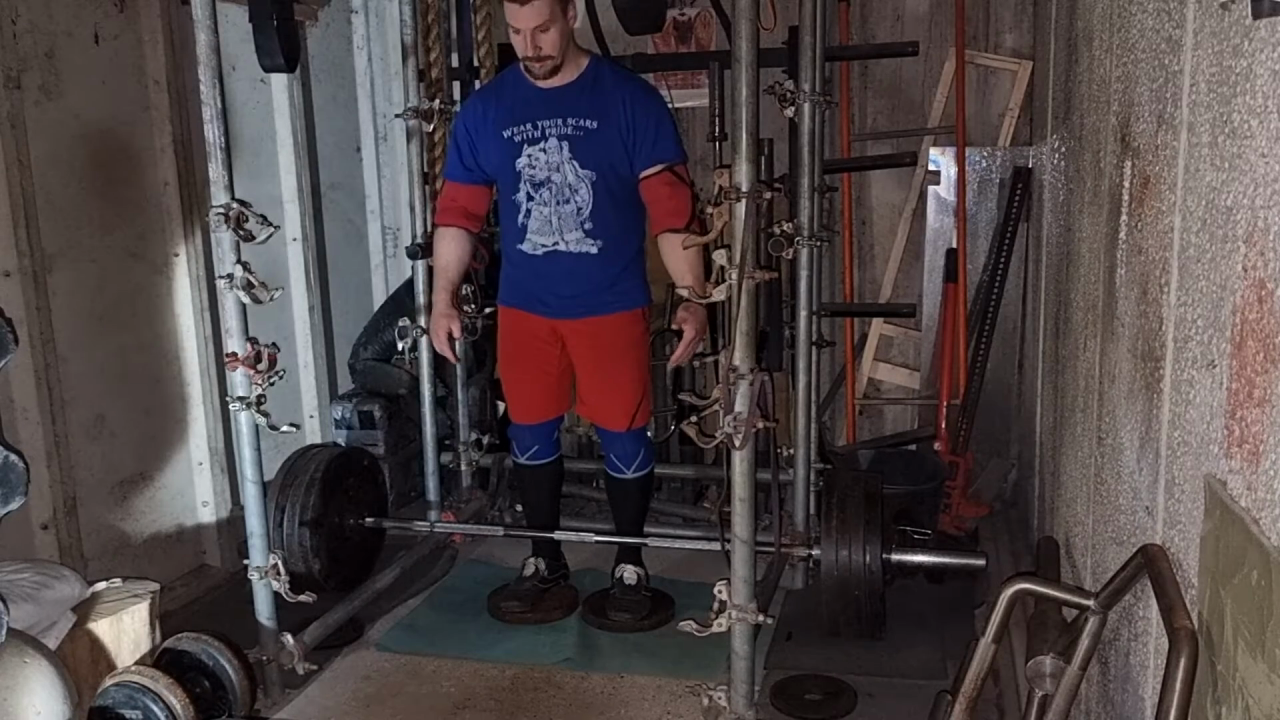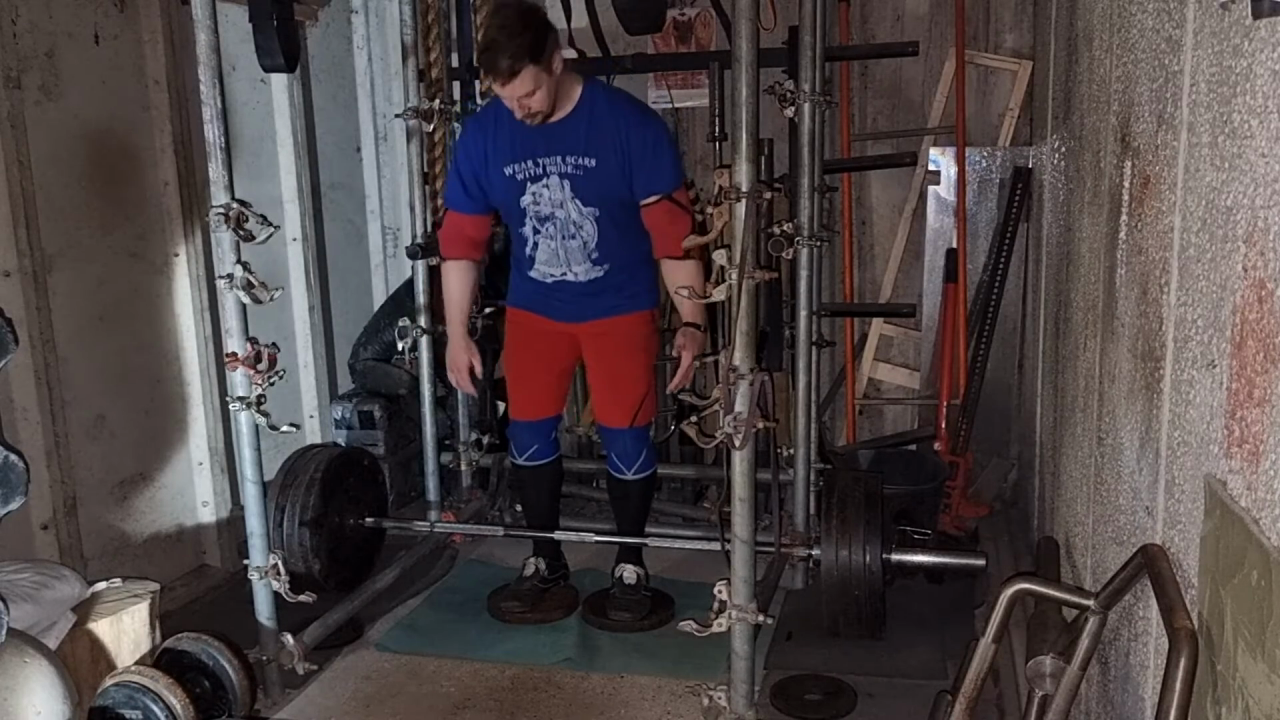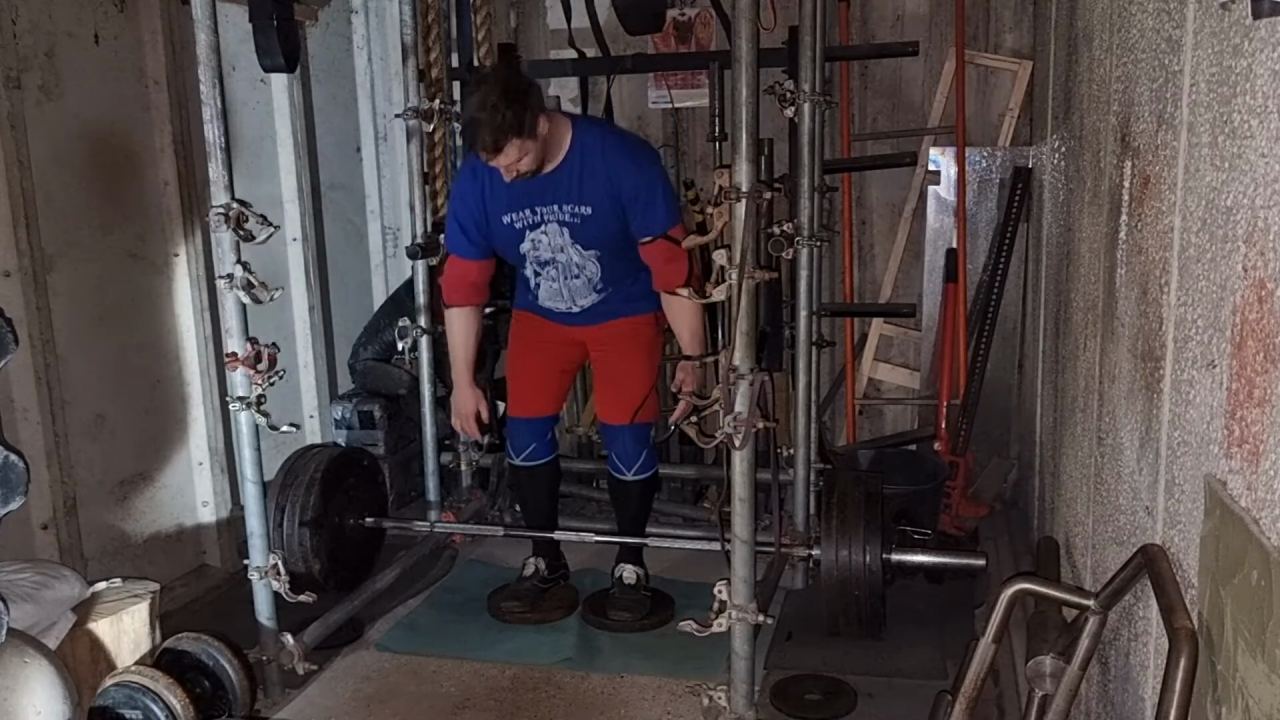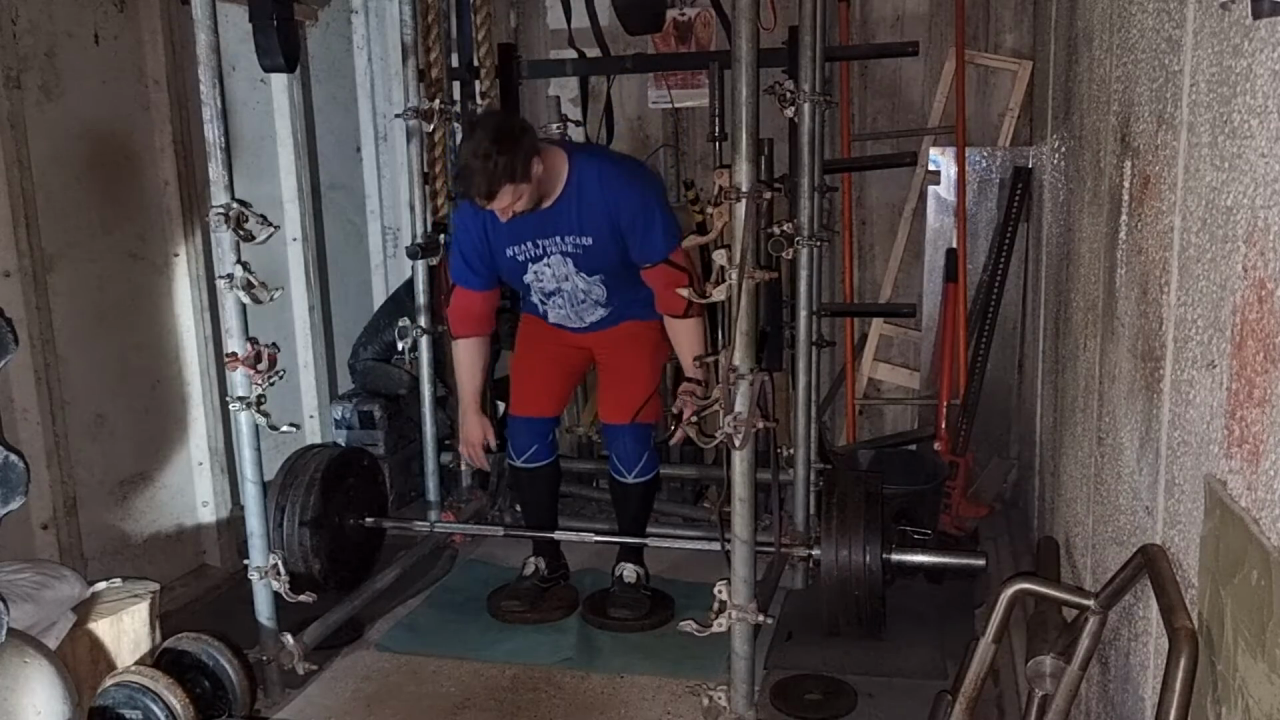
dt=0.5s
person 1, frame 1
left shoulder: (630, 100)
right shoulder: (484, 109)
left elbow: (672, 208)
right elbow: (458, 212)
left wrist: (692, 297)
right wrist: (443, 298)
left hip: (612, 306)
right hip: (524, 307)
left knee: (622, 434)
right knee: (530, 433)
left ankle: (629, 565)
right ankle: (545, 558)
person 1, frame 2
left shoulder: (630, 125)
right shoulder: (480, 137)
left elbow: (673, 232)
right elbow: (461, 240)
left wrist: (691, 322)
right wrist: (457, 333)
left hip: (620, 310)
right hip: (533, 310)
left knee: (624, 436)
right knee: (529, 432)
left ankle: (630, 565)
right ankle: (545, 559)
person 1, frame 3
left shoulder: (622, 160)
right shoulder: (475, 181)
left elbow: (672, 264)
right elbow: (463, 284)
left wrist: (691, 356)
right wrist: (462, 381)
left hip: (625, 313)
right hip: (540, 315)
left knee: (625, 434)
right knee: (525, 430)
left ankle: (630, 566)
right ankle: (545, 561)
person 1, frame 4
left shoulder: (621, 186)
right shoulder: (475, 214)
left elbow: (676, 286)
right elbow: (469, 314)
left wrist: (694, 377)
right wrist: (469, 411)
left hip: (630, 317)
right hip: (546, 322)
left knee: (626, 435)
right knee: (526, 431)
left ankle: (630, 564)
right ankle: (545, 560)
